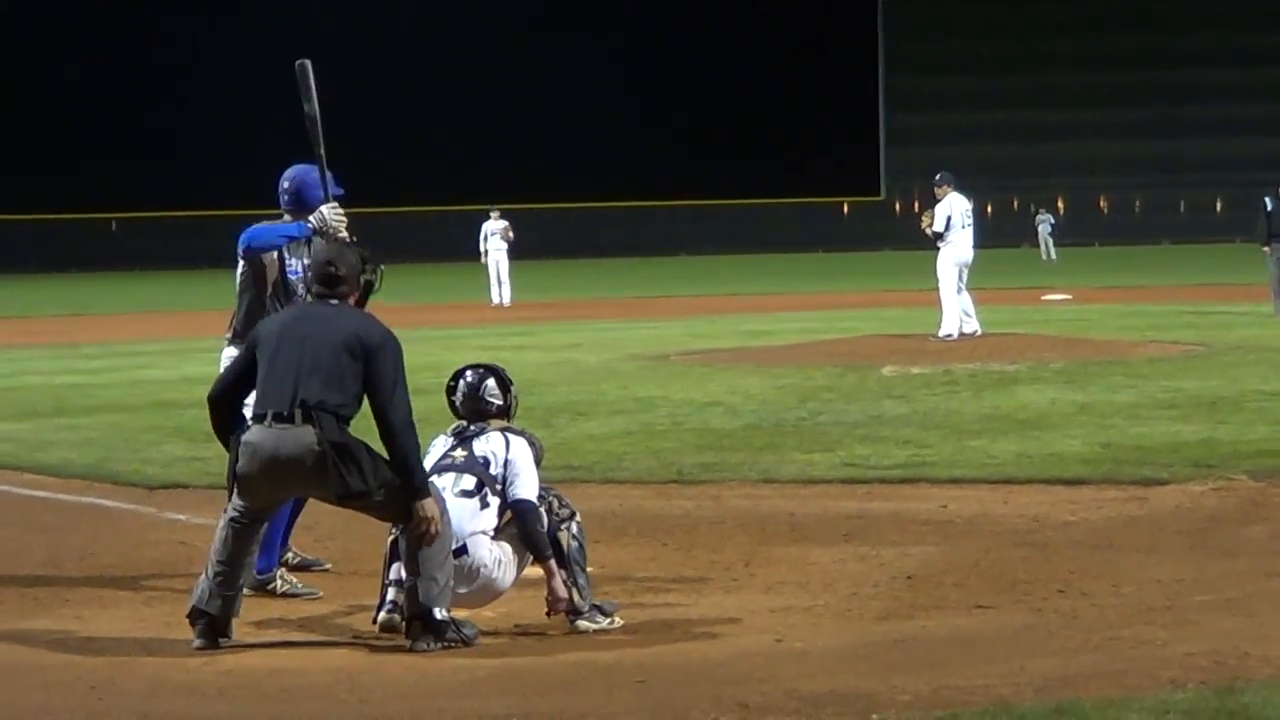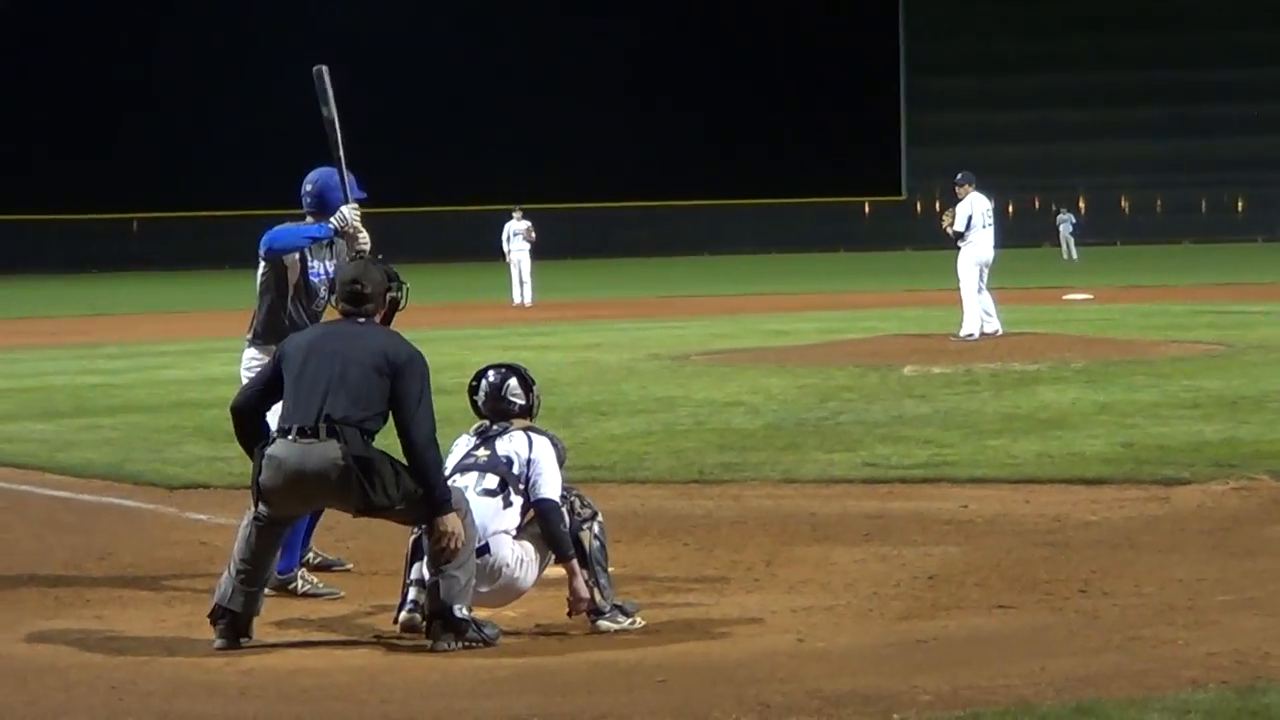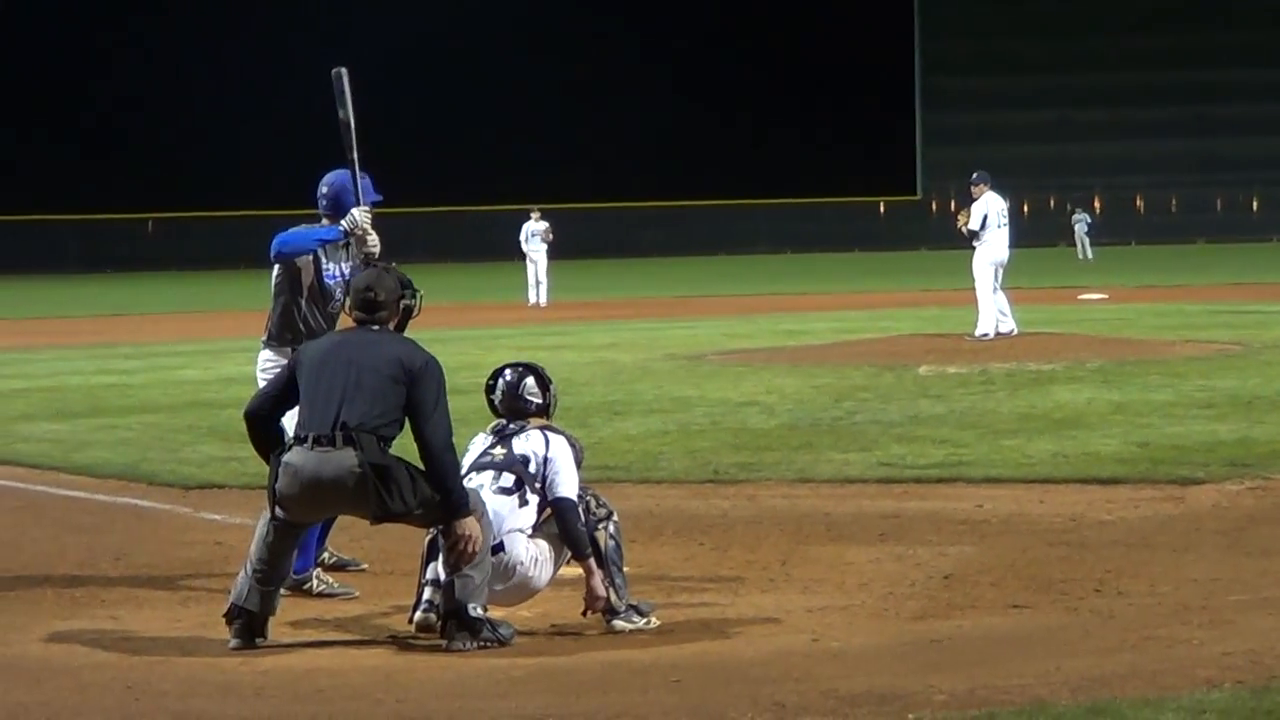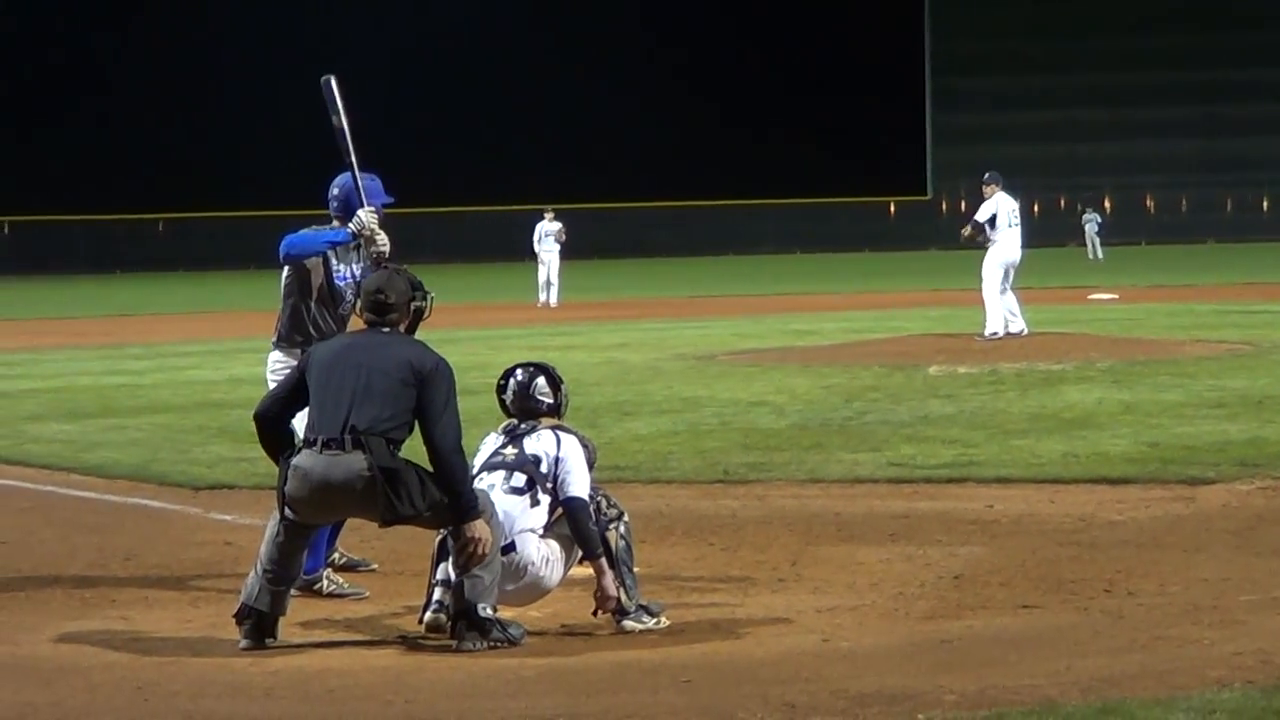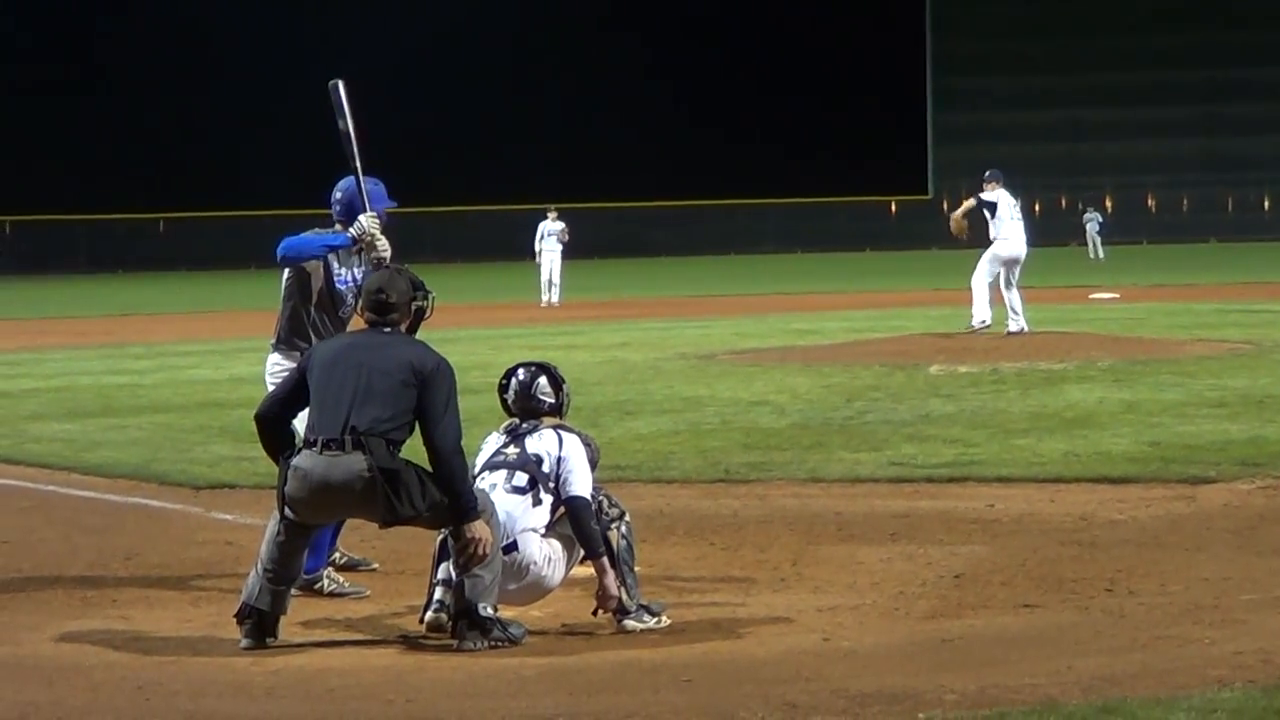
dt=0.2s
person 1, frame 1
left shoulder: (311, 242)
right shoulder: (267, 236)
right elbow: (249, 243)
right wrist: (311, 227)
left ankle: (279, 549)
right ankle: (263, 572)
person 1, frame 2
left shoulder: (335, 244)
right shoulder: (288, 239)
right elbow: (271, 244)
left wrist: (360, 254)
right wrist: (331, 227)
right hip: (271, 364)
left ankle: (300, 550)
right ankle: (284, 572)
person 1, frame 3
left shoulder: (349, 246)
right shoulder: (302, 241)
right elbow: (279, 248)
left wrist: (371, 257)
right wrist: (341, 230)
right hip: (287, 366)
left ankle: (315, 549)
right ankle: (299, 572)
person 1, frame 4
left shoulder: (359, 247)
right shoulder: (314, 243)
right elbow: (288, 249)
left wrist: (381, 258)
right wrist: (349, 232)
right hip: (297, 366)
left ankle: (326, 550)
right ankle: (309, 573)
person 1, frame 5
left shoulder: (361, 252)
right shoulder: (315, 245)
right elbow: (285, 251)
left wrist: (383, 261)
right wrist: (350, 237)
right hip: (296, 369)
left ankle: (326, 549)
right ankle: (311, 572)
person 2, frame 1
left shoulder: (271, 324)
right shoulder: (373, 333)
left elbow: (221, 397)
right elbow: (394, 418)
left wrist: (241, 451)
right wrist: (419, 492)
left hip: (260, 445)
right hip: (319, 446)
left knee: (242, 514)
right knee: (424, 509)
left ankle: (209, 621)
right ankle: (431, 622)
person 2, frame 2
left shoulder: (298, 341)
right shoulder: (399, 350)
left elbow: (244, 407)
right elbow: (418, 437)
left wrist: (266, 464)
right wrist: (443, 508)
left hip: (283, 462)
right hip: (343, 462)
left knee: (265, 514)
right knee: (452, 506)
left ankle: (229, 621)
right ankle: (452, 621)
person 2, frame 3
left shoulder: (313, 349)
right shoulder: (415, 358)
left elbow: (258, 413)
right elbow: (436, 443)
left wrist: (283, 467)
right wrist: (461, 512)
left hip: (299, 472)
right hip: (360, 471)
left knee: (281, 513)
right knee: (470, 509)
left ankle: (245, 620)
right ankle: (466, 621)
person 2, frame 4
left shoulder: (323, 351)
right shoulder: (426, 361)
left elbow: (267, 414)
right elbow: (445, 446)
left wrist: (294, 470)
right wrist: (471, 515)
left hip: (309, 476)
right hip: (371, 474)
left knee: (290, 514)
right knee: (480, 509)
left ankle: (255, 621)
right ankle: (476, 622)
person 2, frame 5
left shoulder: (324, 350)
right shoulder: (427, 360)
left elbow: (268, 415)
right elbow: (444, 446)
left wrist: (294, 470)
right wrist: (469, 516)
left hip: (309, 476)
right hip: (371, 475)
left knee: (290, 516)
right knee: (479, 509)
left ankle: (256, 621)
right ankle: (477, 620)
person 3, frame 1
left shoulder: (440, 443)
right shoulder: (512, 442)
right elbow: (526, 515)
right wrist: (553, 576)
right hip: (480, 575)
right knee: (554, 507)
left ankle: (393, 606)
right ankle: (581, 610)
person 3, frame 2
left shoulder: (463, 443)
right shoulder: (535, 442)
right elbow: (549, 515)
right wrist: (575, 576)
right hip: (501, 575)
right knee: (576, 507)
left ankle: (414, 606)
right ankle: (603, 610)
person 3, frame 3
left shoulder: (479, 441)
right shoulder: (551, 440)
right elbow: (566, 513)
right wrist: (592, 574)
right hip: (516, 573)
right knee: (592, 506)
left ankle: (430, 605)
right ankle: (618, 610)
person 3, frame 4
left shoulder: (491, 441)
right shoulder: (563, 440)
right elbow: (578, 513)
right wrist: (604, 575)
right hip: (528, 573)
right knee: (603, 507)
left ankle: (440, 606)
right ankle: (628, 610)
person 3, frame 5
left shoulder: (493, 441)
right shoulder: (565, 440)
right elbow: (580, 513)
right wrist: (605, 574)
right hip: (529, 572)
right knee: (605, 508)
left ankle: (441, 606)
right ankle: (629, 610)
person 4, frame 1
left shoulder: (943, 205)
right shoulder: (964, 201)
left elbow: (937, 236)
left wrist: (926, 227)
right wrist: (935, 221)
left hip: (951, 251)
right hip: (967, 250)
left knee: (948, 291)
right knee: (960, 290)
left ankle: (949, 331)
right ankle: (971, 327)
person 4, frame 2
left shoulder: (964, 205)
right shoulder: (984, 200)
left elbow: (958, 235)
left wrist: (947, 227)
right wrist: (955, 222)
left hip: (971, 251)
right hip: (987, 250)
left knee: (969, 290)
right knee: (980, 289)
left ankle: (970, 331)
right ankle: (992, 327)
person 4, frame 3
left shoulder: (979, 204)
right shoulder: (1000, 200)
left elbow: (972, 234)
left wrist: (962, 226)
right wrist: (970, 221)
left hip: (986, 250)
right hip: (1002, 249)
left knee: (984, 290)
right knee: (994, 289)
left ankle: (985, 331)
right ankle: (1007, 326)
person 4, frame 4
left shoulder: (991, 203)
right shoulder: (1011, 201)
left elbow: (976, 225)
left wrist: (968, 232)
right wrist: (982, 233)
left hip: (999, 250)
right hip: (1015, 250)
left knee: (991, 290)
right knee: (1004, 290)
left ankle: (994, 330)
right ankle: (1017, 327)
person 4, frame 5
left shoulder: (994, 196)
right shoulder: (1010, 199)
left elbow: (976, 200)
left wrist: (959, 211)
left hip: (1004, 245)
right hip: (1020, 246)
left knee: (980, 279)
right knee: (1009, 286)
left ankle: (981, 319)
right ankle: (1018, 325)
